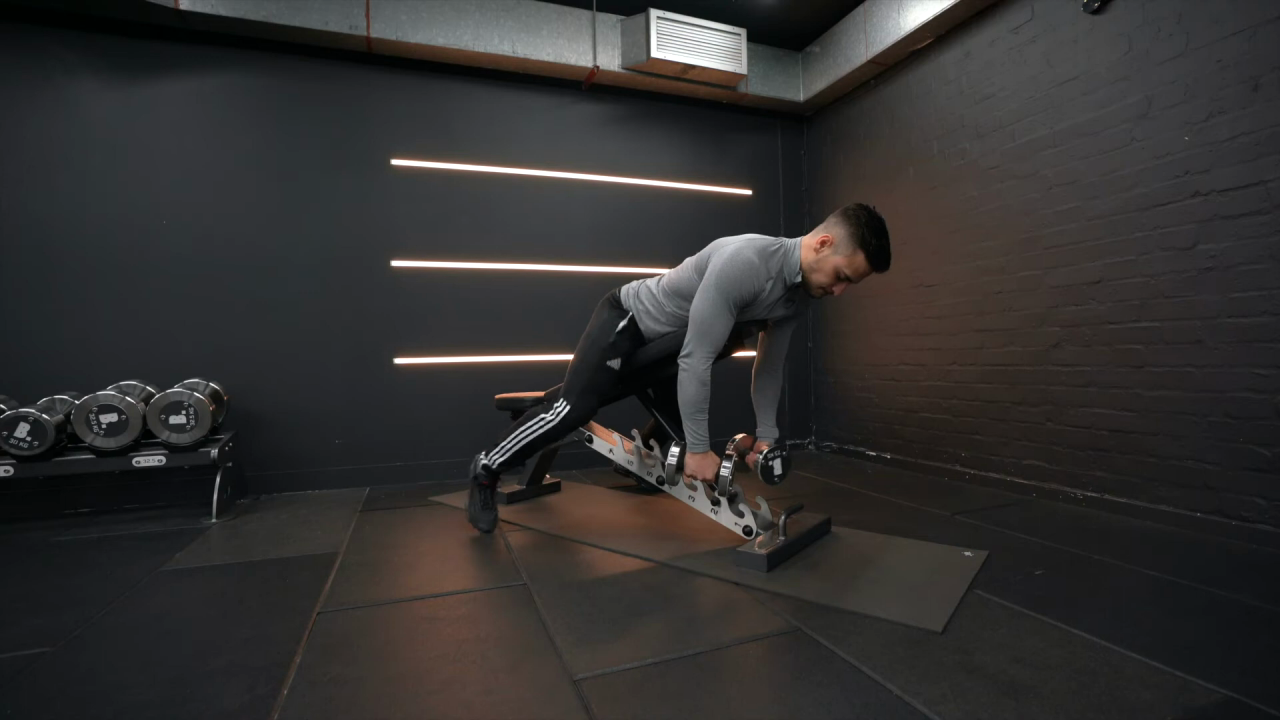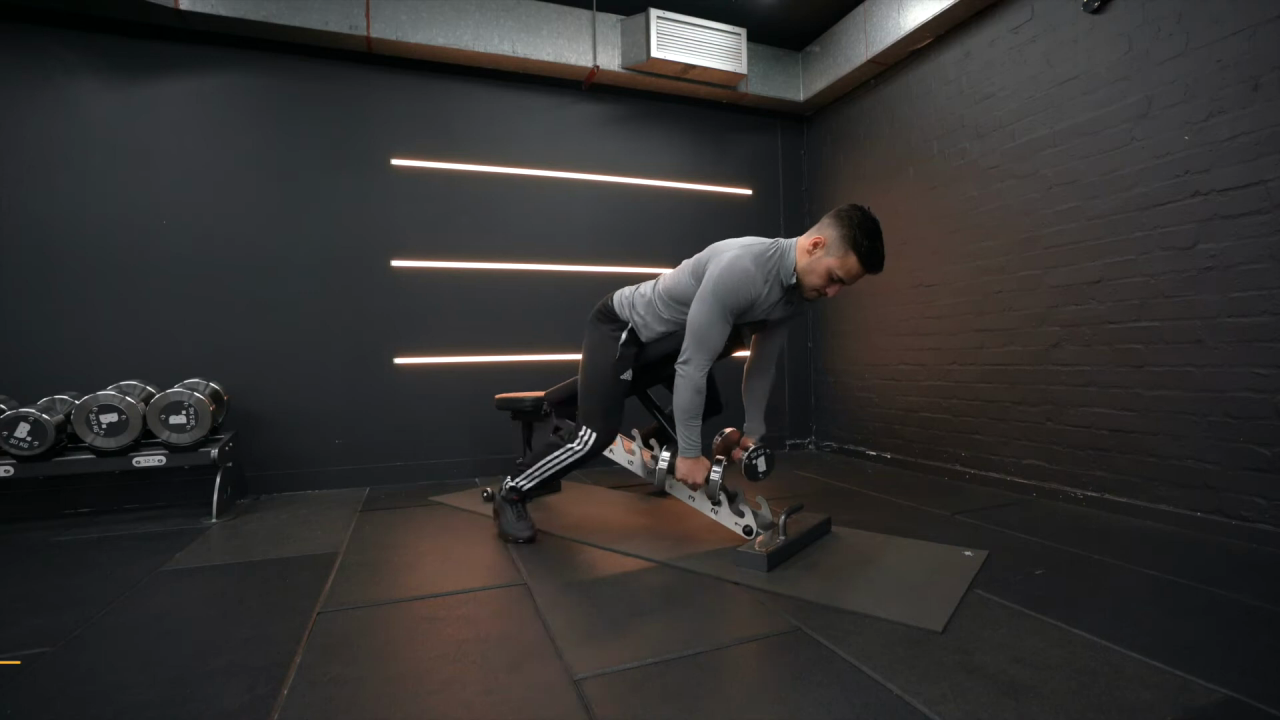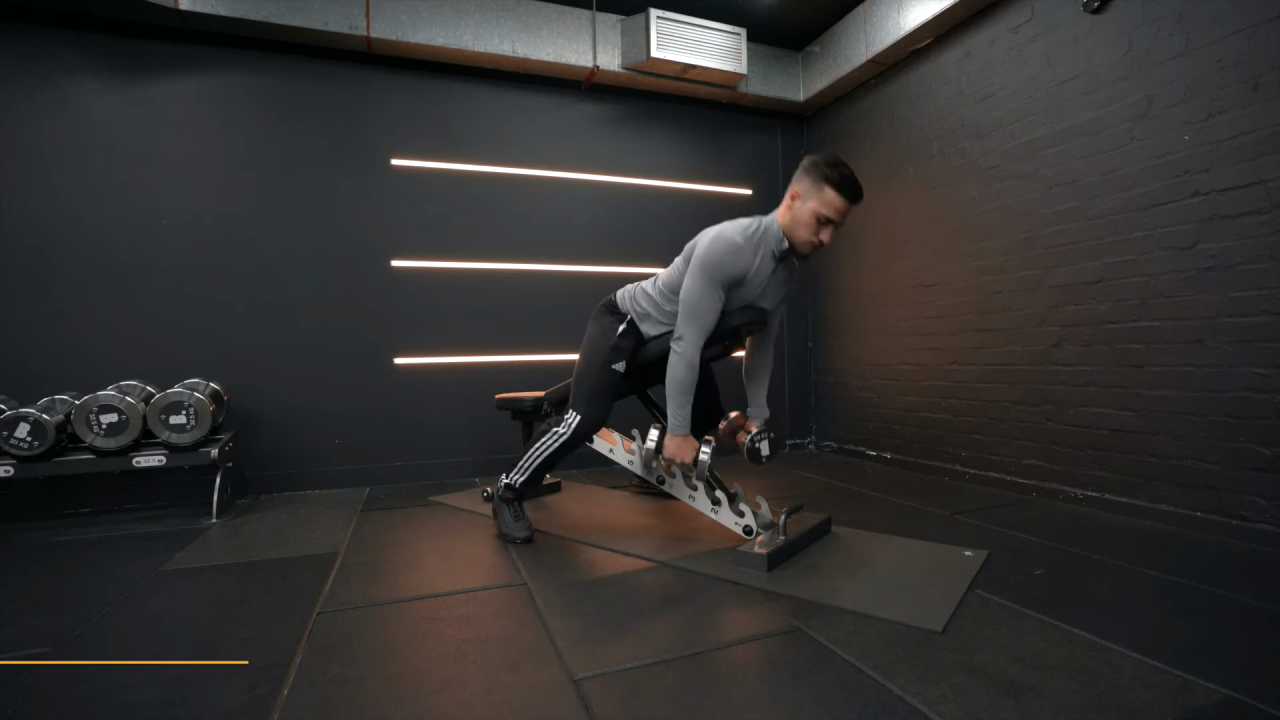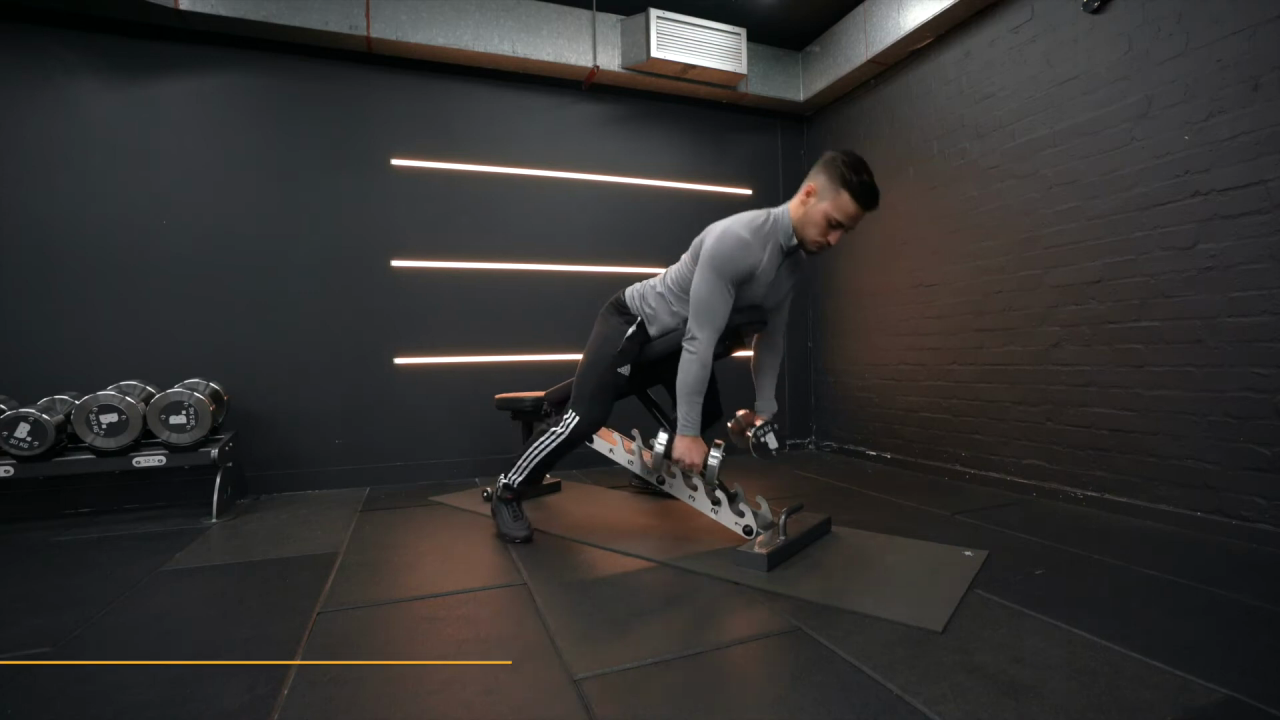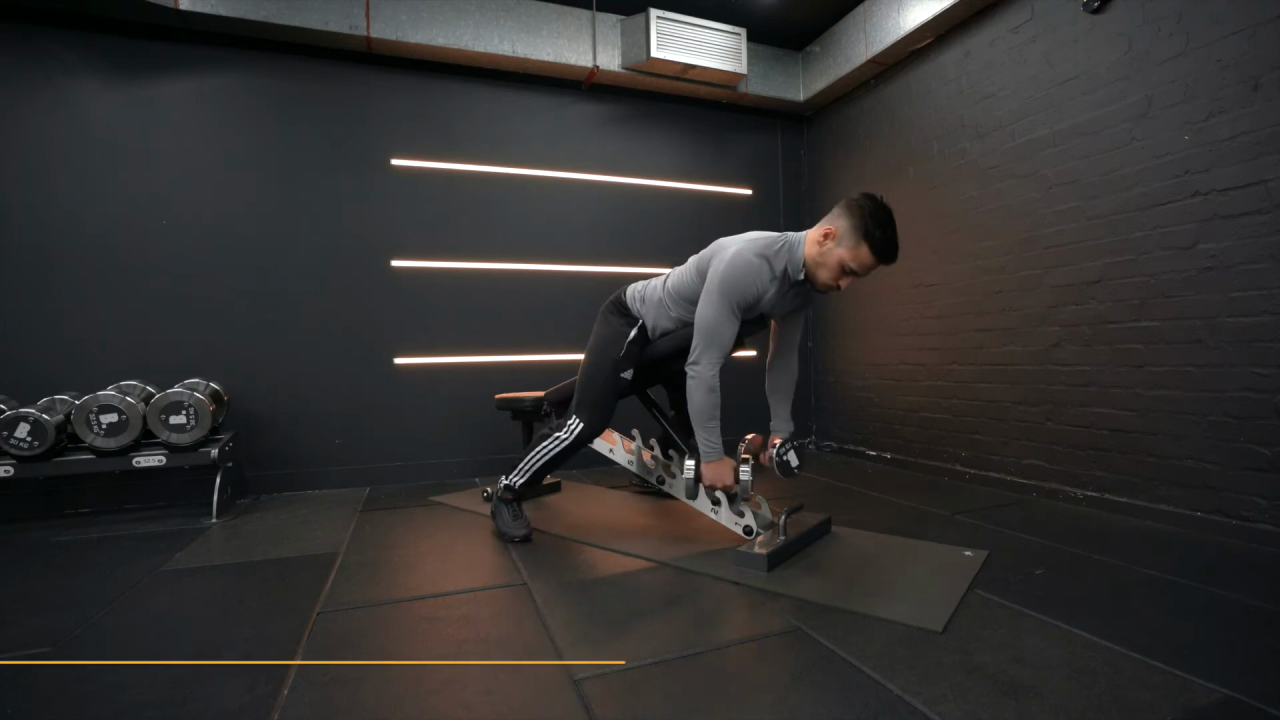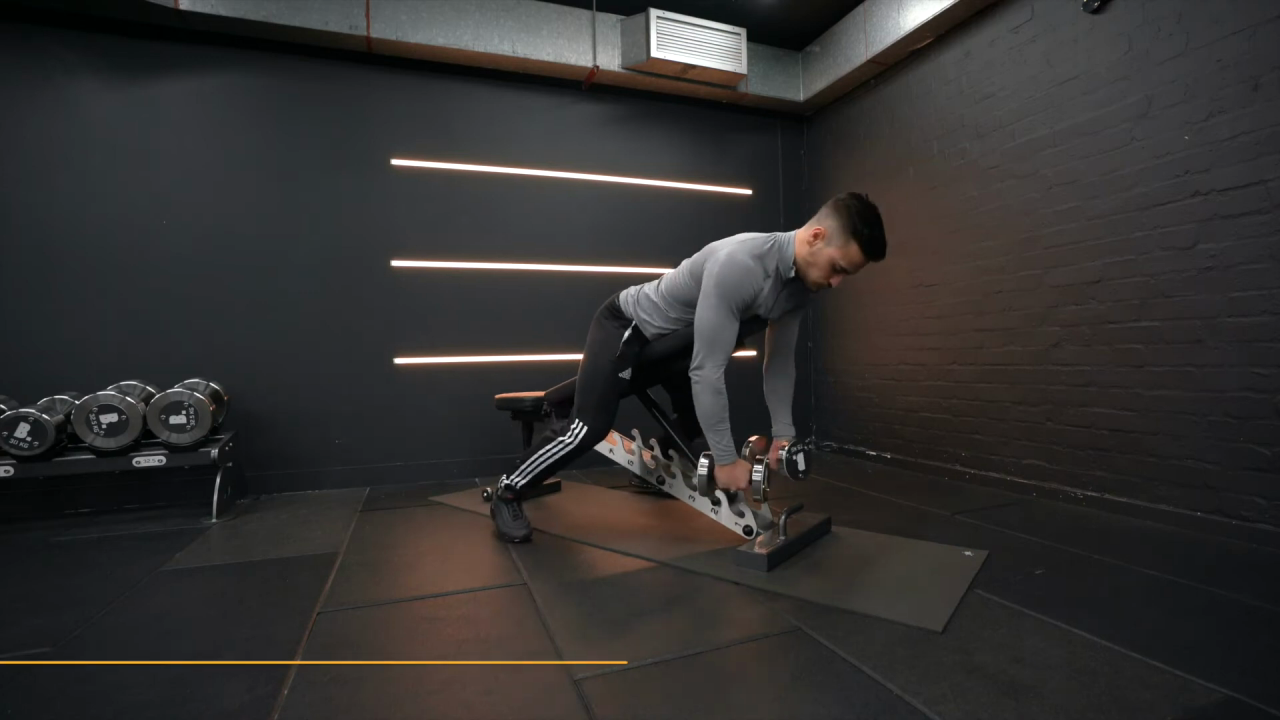
dt=0.3s
person 1, frame 1
left shoulder: (797, 293)
right shoulder: (743, 262)
left elbow: (769, 365)
right elbow: (697, 359)
left wrist: (766, 435)
right wrist: (698, 449)
left hip: (667, 336)
right hip: (629, 317)
left knee: (679, 416)
right knee: (574, 408)
right ankle: (487, 471)
person 1, frame 2
left shoulder: (792, 293)
right shoulder: (741, 269)
left elbow: (762, 362)
right elbow: (693, 366)
left wrist: (752, 432)
right wrist: (689, 453)
left hip: (663, 335)
right hip: (620, 325)
left knee: (703, 406)
right knee: (597, 433)
right ankle: (512, 494)
person 1, frame 3
left shoulder: (786, 269)
right shoulder: (728, 245)
left elbow: (761, 343)
right elbow: (687, 342)
left wrist: (756, 415)
right wrist: (677, 432)
left hip: (666, 333)
right hip: (625, 321)
left knee: (708, 416)
right knee: (585, 418)
right ankle: (509, 492)
person 1, frame 4
left shoulder: (794, 260)
right shoulder: (737, 240)
left elbow: (770, 337)
right elbow: (700, 343)
left wrist: (764, 409)
right wrist: (686, 433)
left hip: (671, 332)
right hip: (632, 321)
left knee: (704, 414)
right knee: (587, 417)
right ankle: (507, 492)
person 1, frame 5
left shoulder: (804, 282)
right shoulder: (745, 263)
left elbow: (784, 357)
right elbow: (703, 366)
left wrist: (780, 429)
right wrist: (712, 457)
left hip: (675, 332)
right hip: (632, 320)
left knee: (697, 416)
right knee: (588, 422)
right ankle: (509, 492)
person 1, frame 6
left shoulder: (798, 287)
right shoulder: (738, 265)
left elbow: (780, 361)
right elbow: (707, 369)
left wrist: (783, 433)
right wrist: (726, 460)
left hip: (670, 336)
right hip: (627, 325)
left knee: (699, 415)
right knee: (590, 428)
right ankle: (508, 493)
